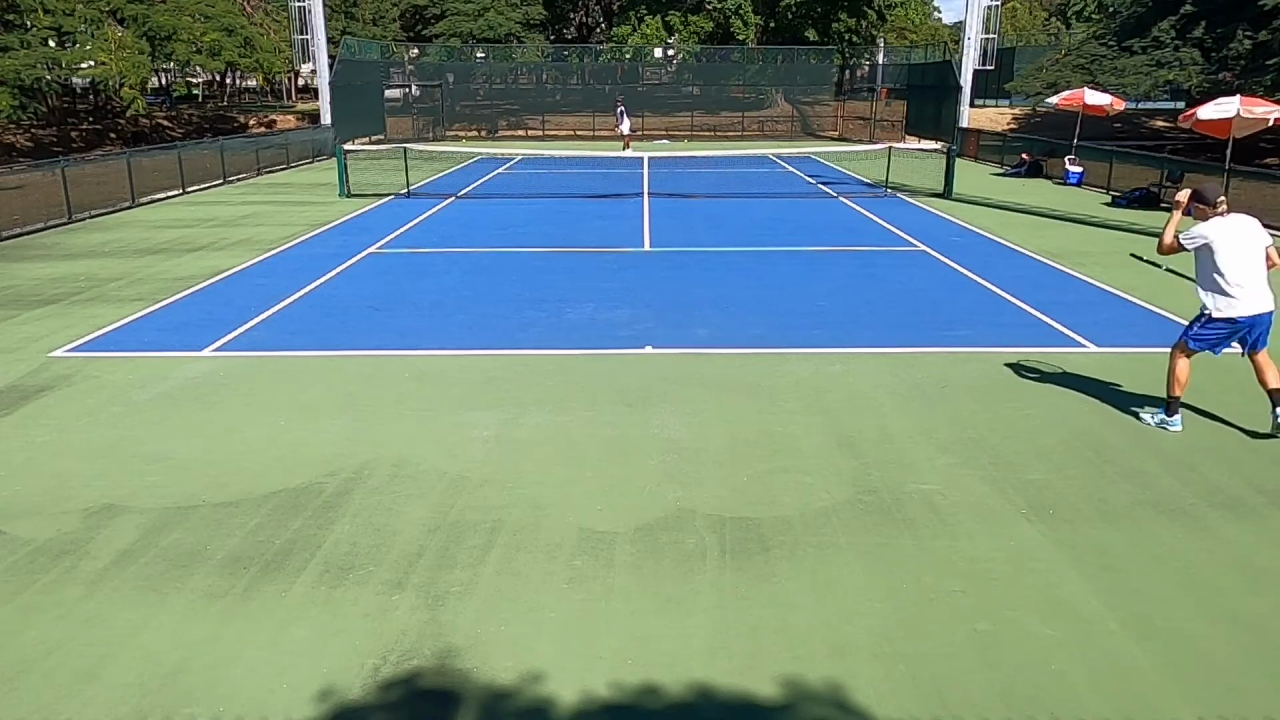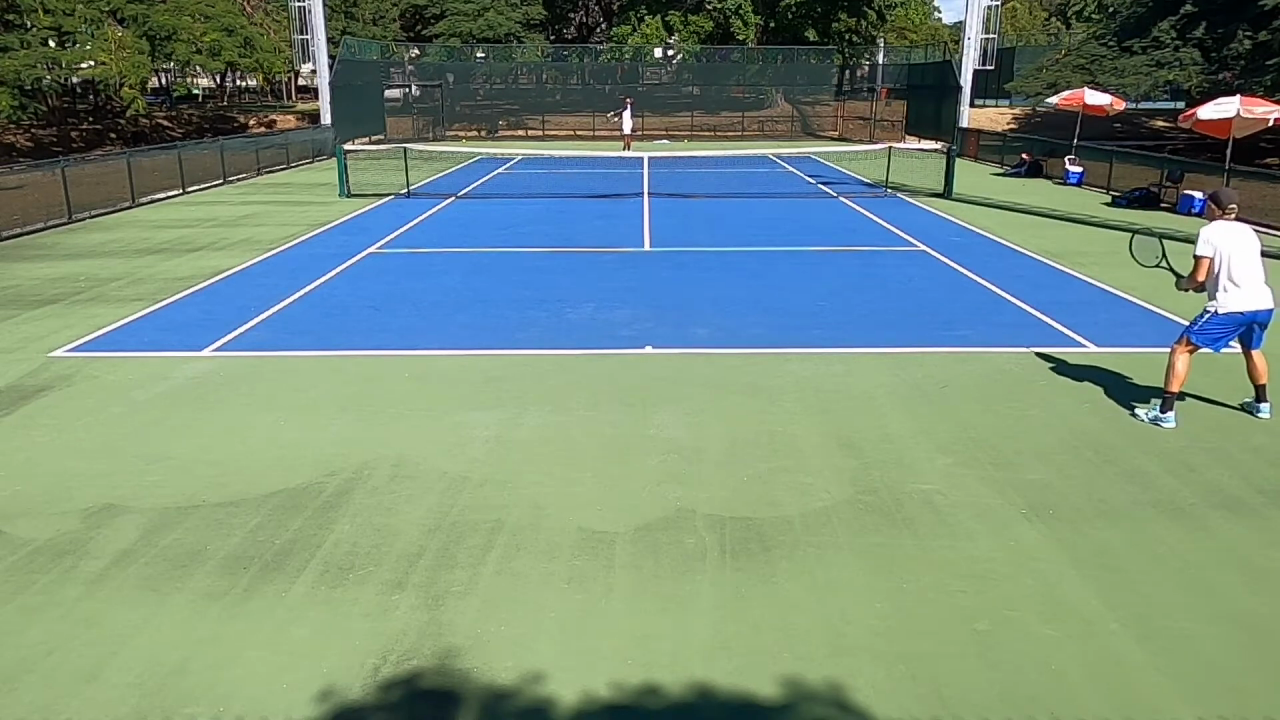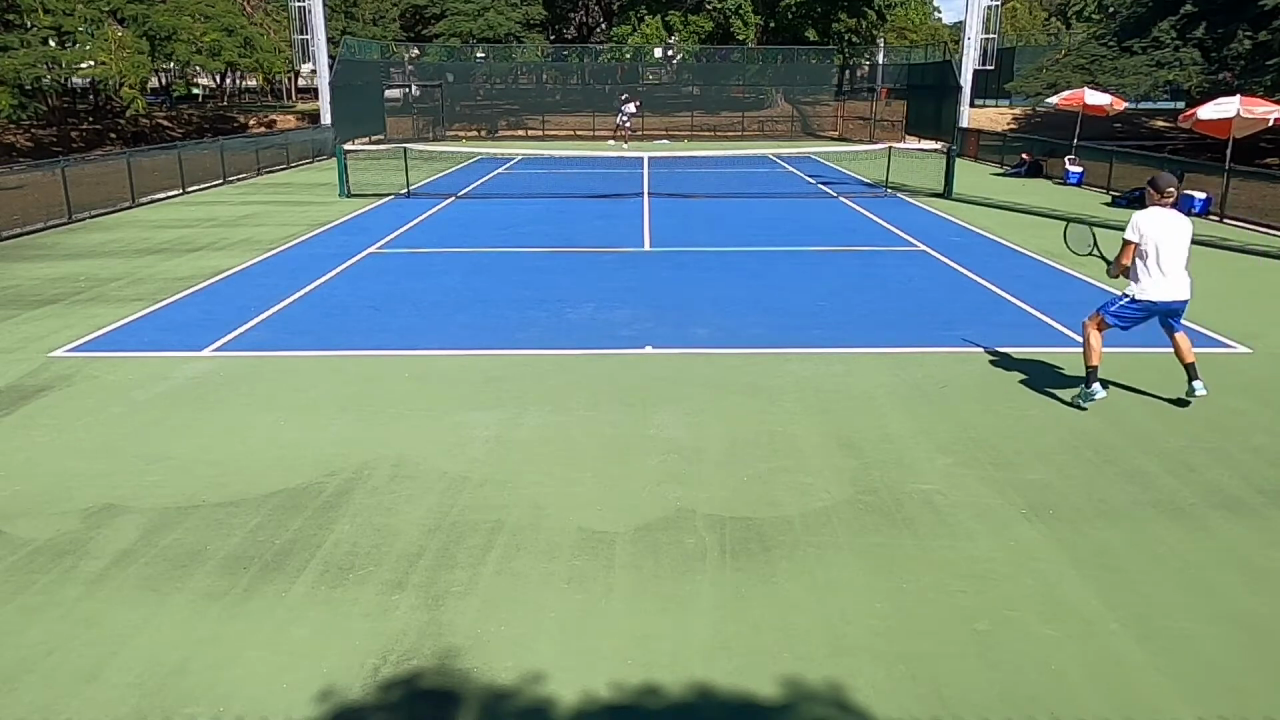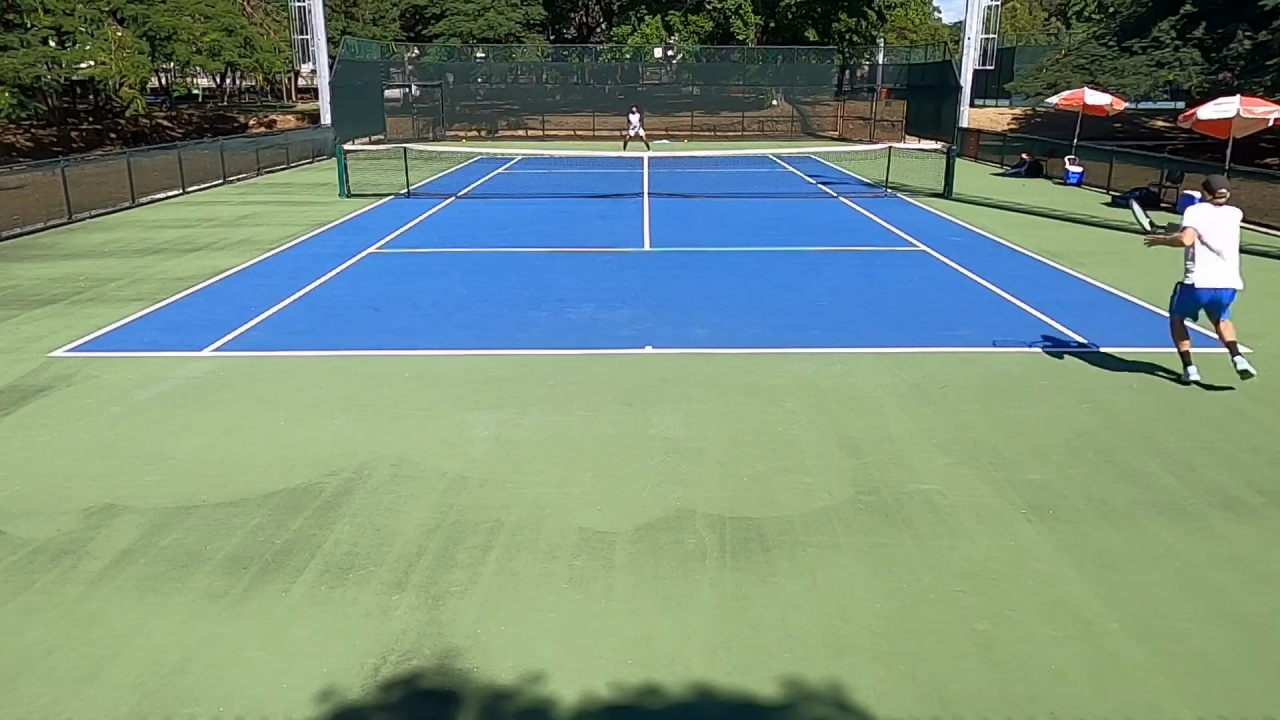
dt=1s
person 1, frame 1
left shoulder: (1205, 230)
right shoulder: (1250, 222)
left elbow: (1163, 248)
left wrist: (1177, 211)
left hip: (1228, 311)
left knee: (1180, 352)
right knee: (1259, 355)
left ankle: (1171, 415)
person 1, frame 2
left shoulder: (1209, 232)
right shoulder: (1249, 232)
left elbow: (1199, 277)
left wrist: (1183, 283)
right wrist: (1204, 285)
left hip: (1231, 307)
right hip: (1263, 305)
left knee: (1180, 350)
right knee: (1251, 349)
left ankle: (1165, 412)
right ankle: (1262, 403)
person 1, frame 3
left shoulder: (1140, 218)
right shoulder: (1185, 223)
left elbow: (1124, 261)
left wrist: (1113, 270)
left hip: (1146, 295)
right hip: (1179, 295)
left knee: (1091, 325)
right knee: (1176, 332)
left ankle: (1092, 385)
right ankle: (1195, 383)
person 1, frame 4
left shoulder: (1195, 211)
right shoulder: (1236, 214)
left elbow: (1186, 240)
left wrist: (1159, 240)
left hip: (1197, 284)
right hip: (1227, 285)
left knee: (1177, 319)
right knee: (1221, 319)
left ankle: (1189, 368)
right ankle: (1237, 358)
